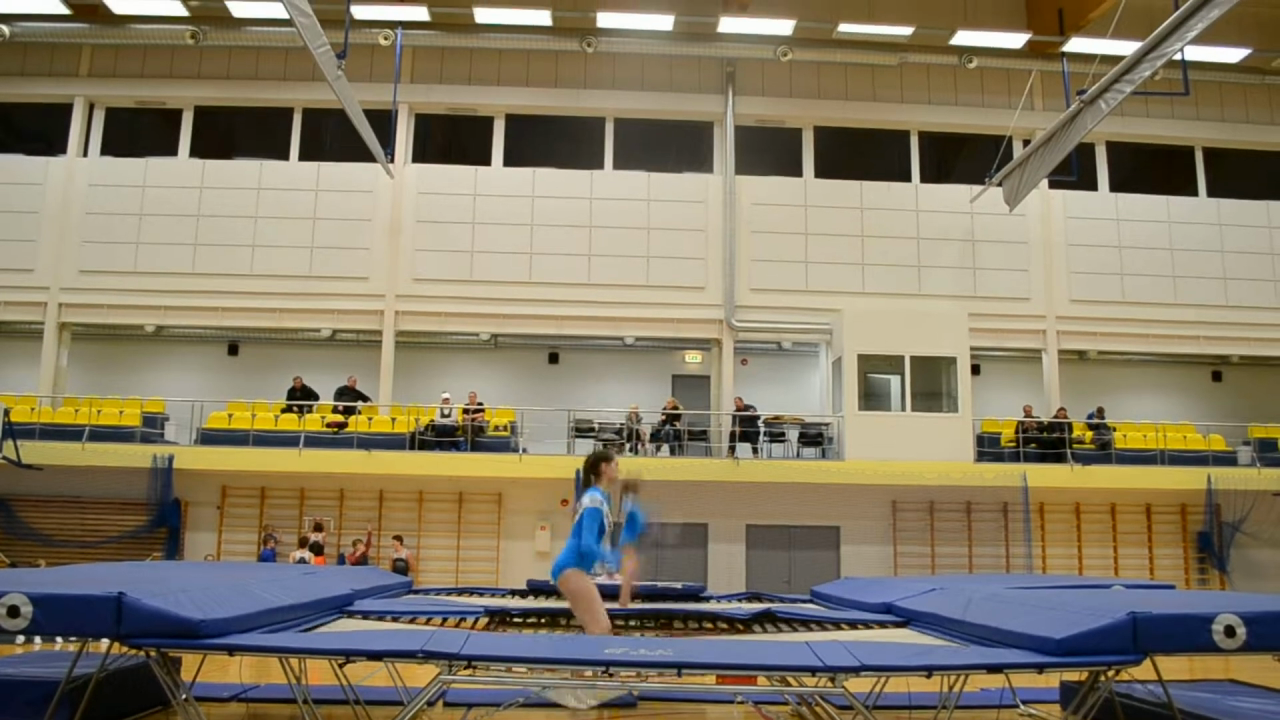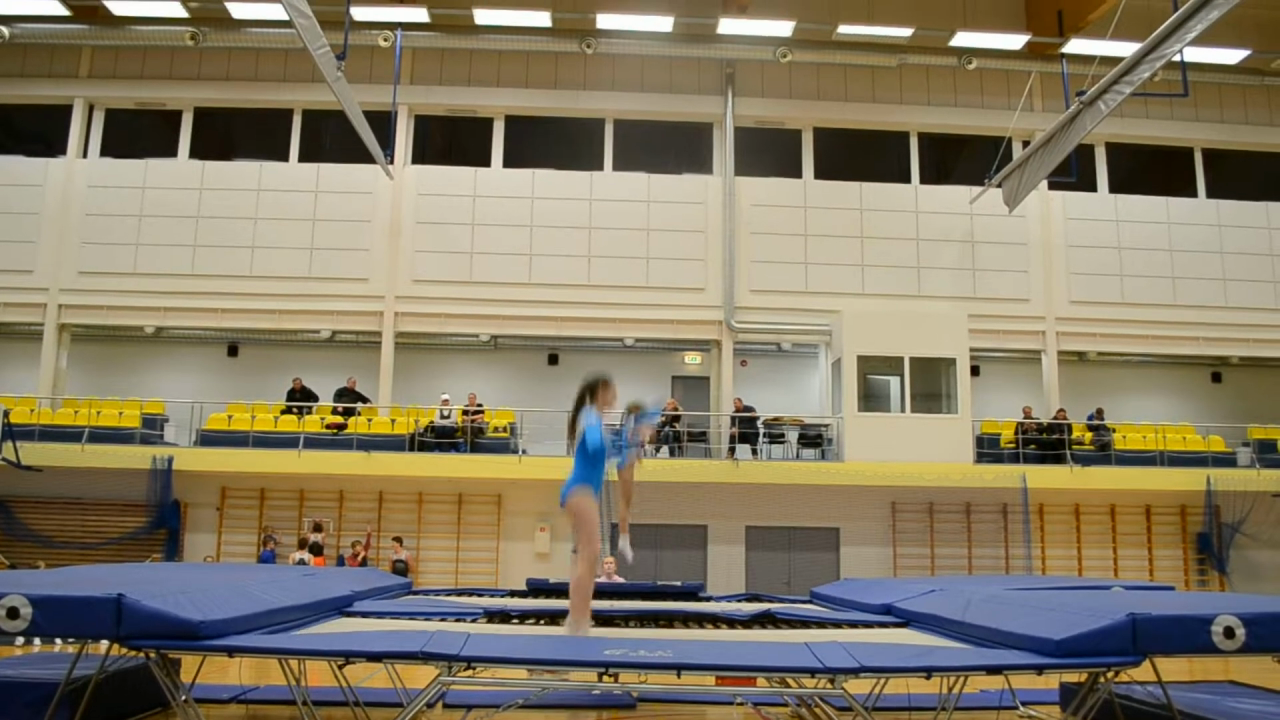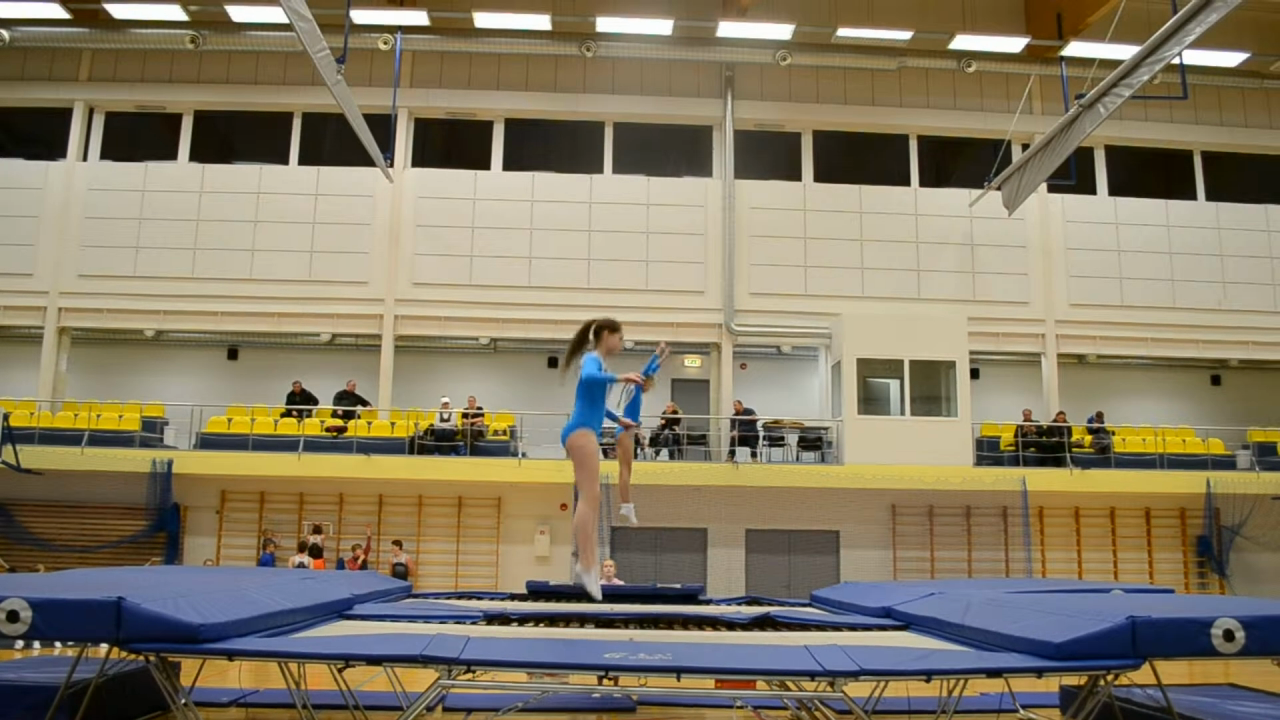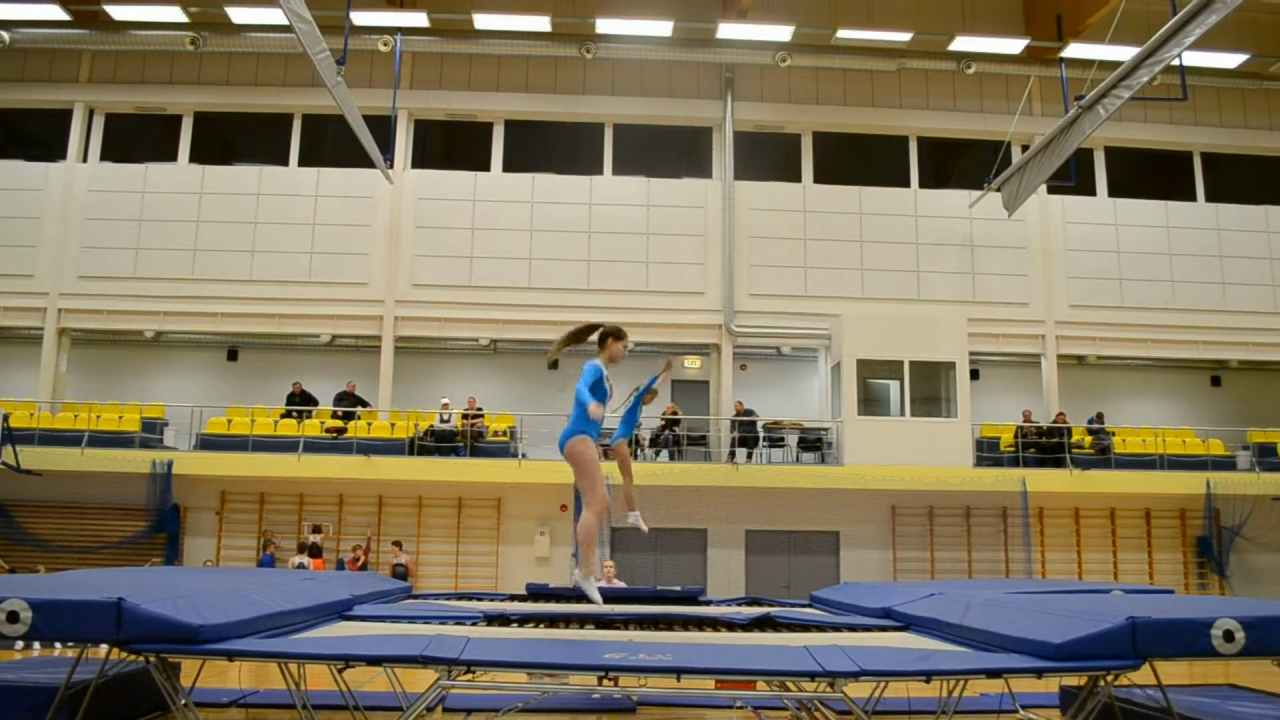
dt=0.2s
person 1, frame 1
left shoulder: (598, 499)
right shoulder: (595, 502)
left elbow: (598, 544)
right elbow: (587, 546)
left hip: (576, 569)
right hip: (570, 569)
left knee: (599, 627)
right knee: (599, 628)
person 1, frame 2
left shoulder: (592, 419)
right shoulder: (592, 418)
right elbow: (594, 446)
left hip: (585, 492)
right hip: (580, 492)
left knee: (589, 560)
right knee: (587, 559)
left ankle: (578, 621)
right ankle: (576, 623)
person 1, frame 3
left shoulder: (596, 362)
right shoulder: (592, 359)
right elbow: (587, 377)
left wrist: (618, 419)
right wrist: (619, 377)
left hip: (583, 432)
right hip: (581, 432)
left knee: (590, 500)
right knee: (589, 498)
left ankle: (587, 563)
right ankle: (587, 563)
person 1, frame 4
left shoulder: (600, 370)
right shoulder: (595, 367)
right elbow: (581, 389)
right wrist: (591, 405)
left hip: (582, 440)
right hip: (578, 439)
left knee: (598, 504)
right knee: (594, 505)
left ankle: (586, 570)
right ankle: (585, 572)
